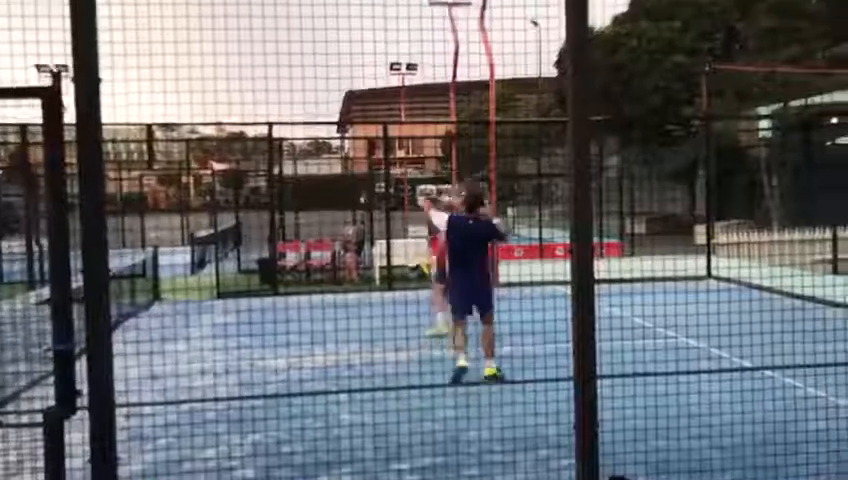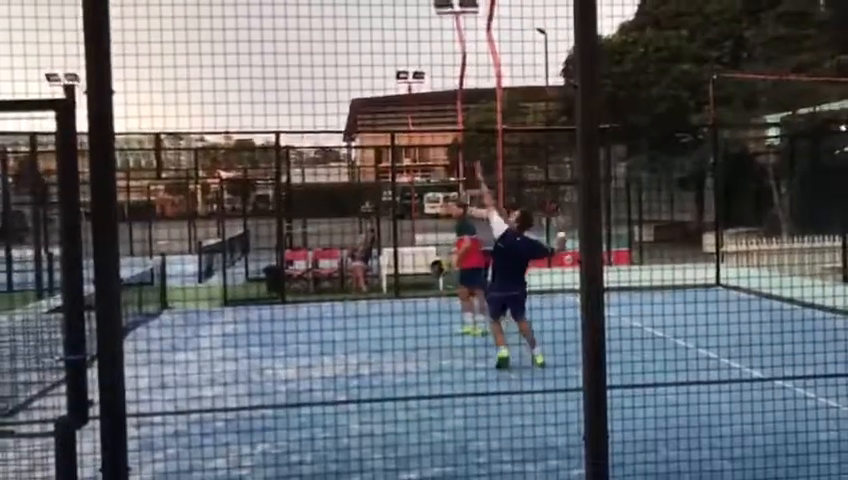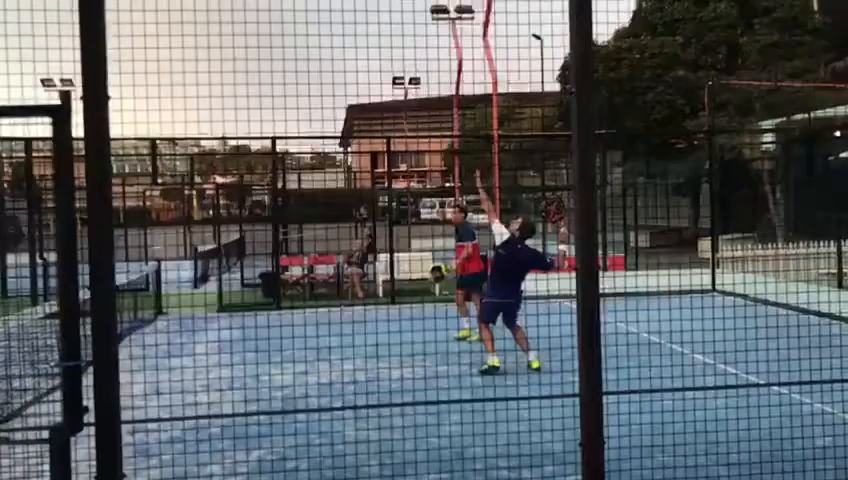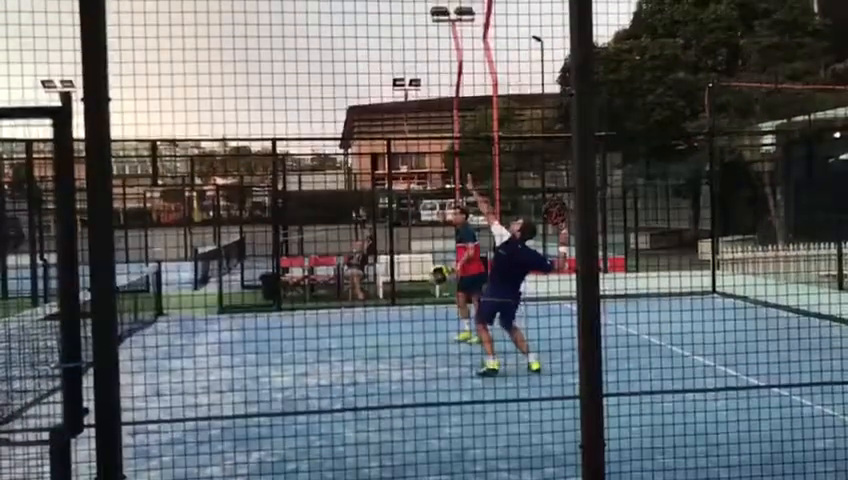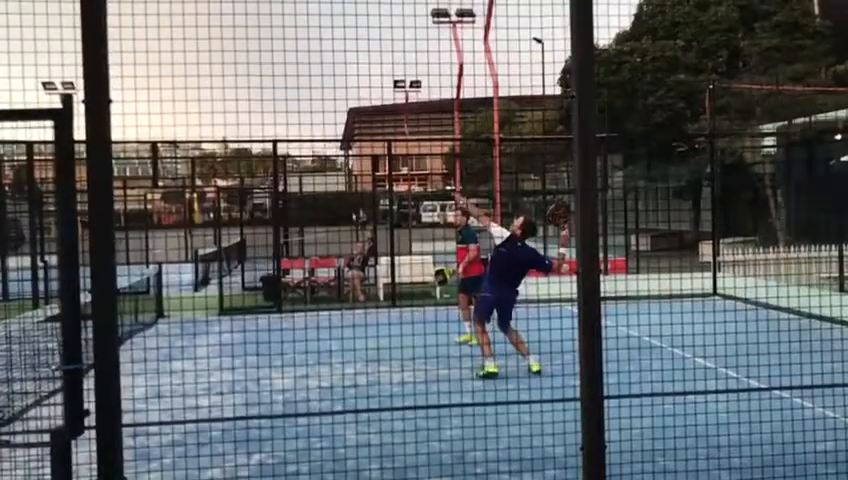
dt=0.5s
person 1, frame 1
left shoulder: (451, 221)
right shoulder: (486, 226)
right elbow: (502, 237)
left hip: (457, 282)
right hip: (481, 281)
left knee: (459, 324)
right knee: (488, 322)
left ankle: (461, 361)
right ankle: (490, 368)
person 1, frame 2
left shoulder: (503, 233)
right shoulder: (531, 245)
left elbow: (489, 204)
right elbow: (555, 252)
left wrist: (481, 179)
right wrist: (561, 233)
left hip: (498, 290)
right hip: (518, 290)
left knee: (495, 319)
right knee: (520, 319)
left ankle: (502, 353)
right ankle: (537, 355)
person 1, frame 3
left shoulder: (504, 239)
right shoulder: (532, 254)
left elbow: (490, 212)
right elbow: (555, 265)
left wrist: (480, 187)
left hip: (494, 295)
right hip: (513, 296)
left knee: (483, 323)
right knee: (512, 324)
left ankle: (492, 360)
right ankle: (532, 358)
person 1, frame 4
left shoulder: (505, 240)
right shoulder: (531, 255)
left elbow: (488, 214)
right elbow: (554, 267)
left wrist: (474, 192)
left hip: (493, 294)
right hip: (512, 297)
left knee: (481, 324)
right knee: (509, 325)
left ankle: (491, 362)
right ankle: (532, 359)
person 1, frame 5
left shoulder: (505, 237)
right shoulder: (531, 254)
left elbow: (485, 220)
right elbow: (555, 267)
left wrist: (466, 204)
right wrist: (562, 248)
left hip: (489, 291)
right hip: (509, 294)
left knee: (479, 323)
right knee: (506, 326)
left ankle: (490, 365)
right ankle: (532, 361)
person 2, frame 1
left shoulder: (436, 220)
right shoulder: (434, 221)
left elbow: (442, 240)
left wrist: (436, 258)
left knee: (437, 292)
right knee: (440, 292)
left ankle: (441, 326)
person 2, frame 2
left shoulder: (464, 223)
right shoulder: (462, 223)
left elbow: (467, 243)
left wrist: (457, 257)
right wrist: (457, 256)
left hip: (473, 265)
right hip: (468, 265)
left knee: (478, 294)
right knee: (464, 294)
left ankle: (481, 326)
right ankle: (469, 325)
person 2, frame 3
left shoulder: (466, 229)
right shoulder: (460, 228)
left elbow: (469, 250)
left wrist: (459, 262)
right wrist: (458, 264)
left hip: (474, 270)
right hip: (465, 270)
left knee: (477, 300)
right knee: (459, 299)
right ankle: (466, 330)
person 2, frame 4
left shoulder: (466, 230)
right shoulder: (459, 230)
left elbow: (471, 252)
left wrist: (460, 263)
right wrist: (458, 265)
left hip: (474, 272)
right hip: (466, 272)
left knee: (476, 302)
right knee: (461, 300)
right ankle: (467, 332)
person 2, frame 5
left shoulder: (468, 232)
right shoulder: (460, 232)
left elbow: (473, 252)
left wrist: (462, 265)
right wrist: (459, 267)
left hip: (474, 273)
right hip: (466, 273)
right knee: (462, 302)
right ankle: (468, 333)
